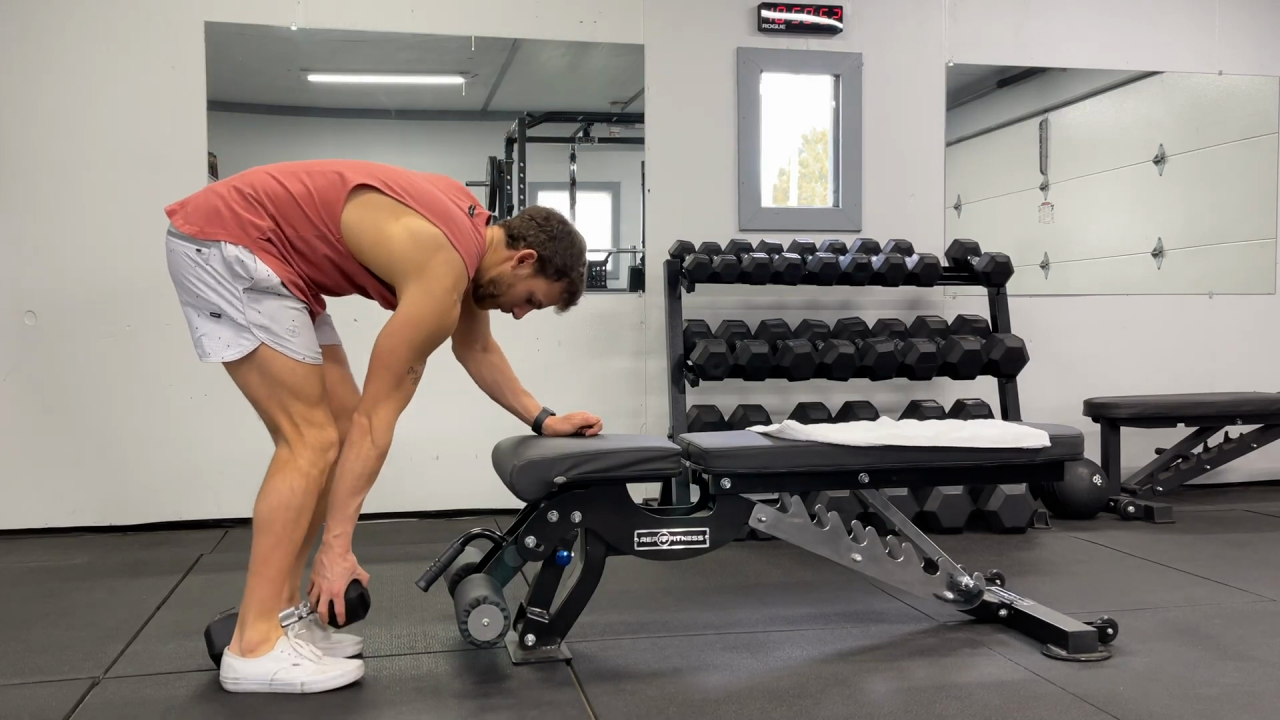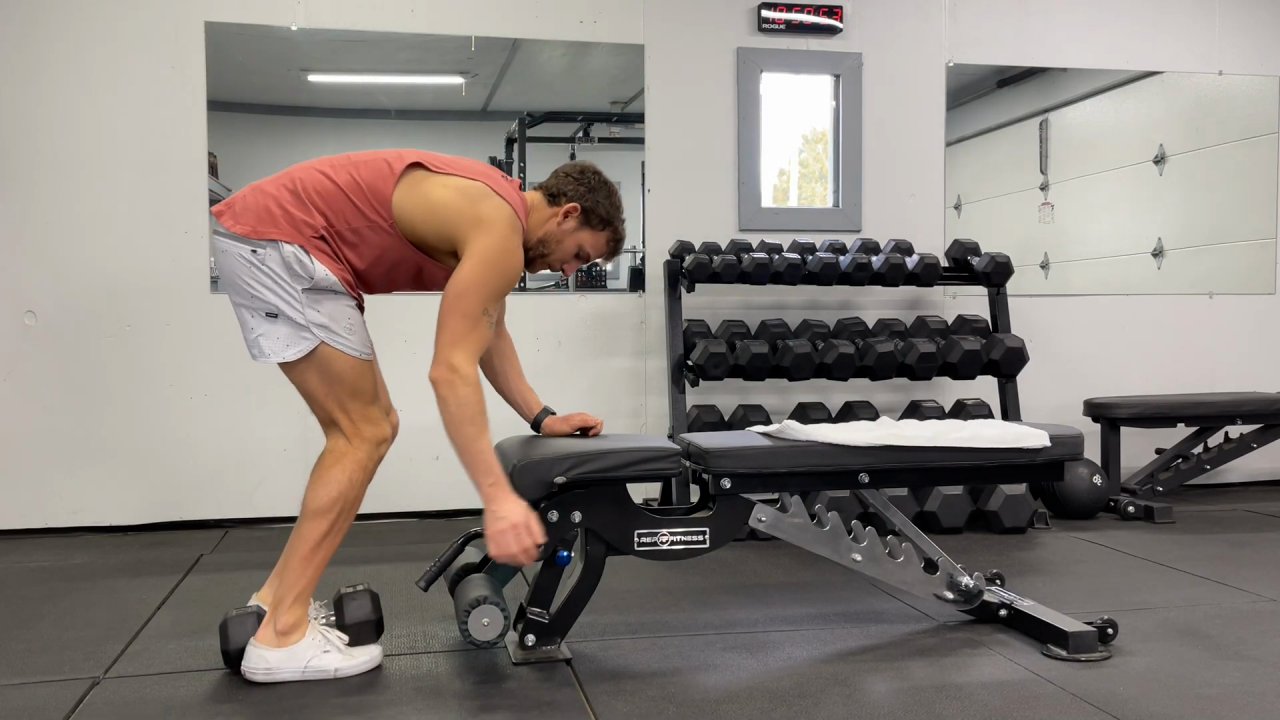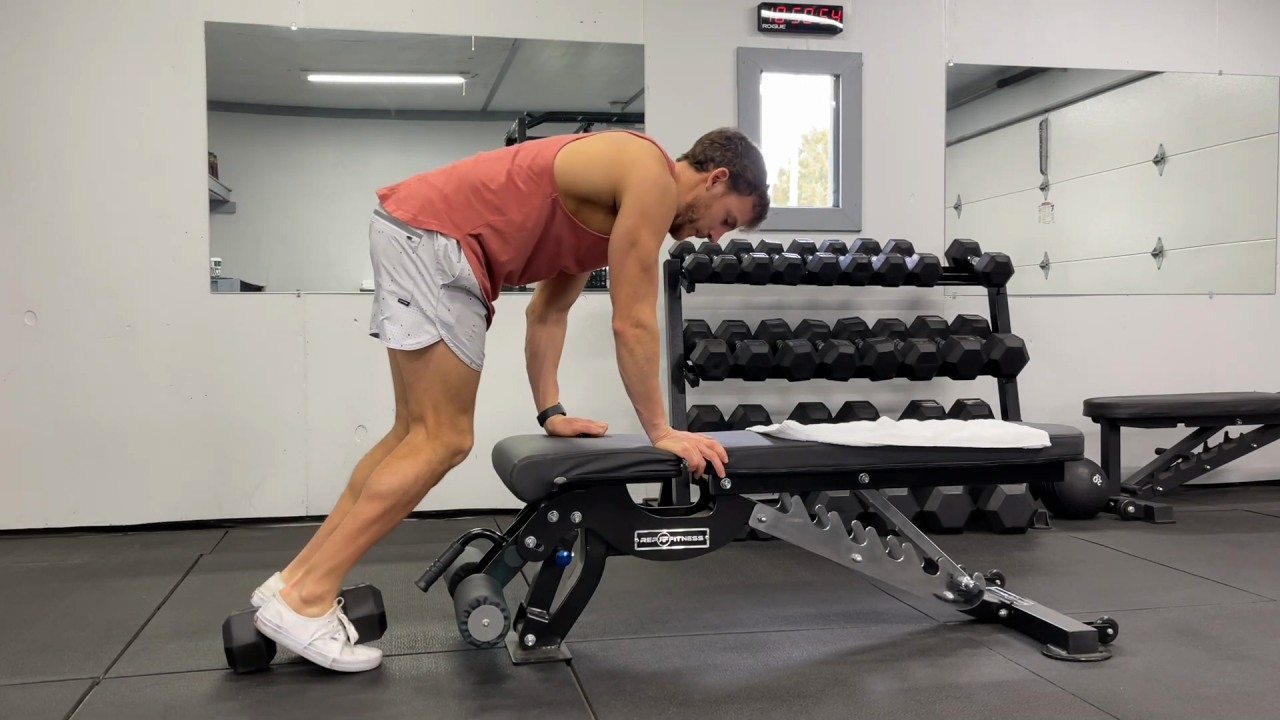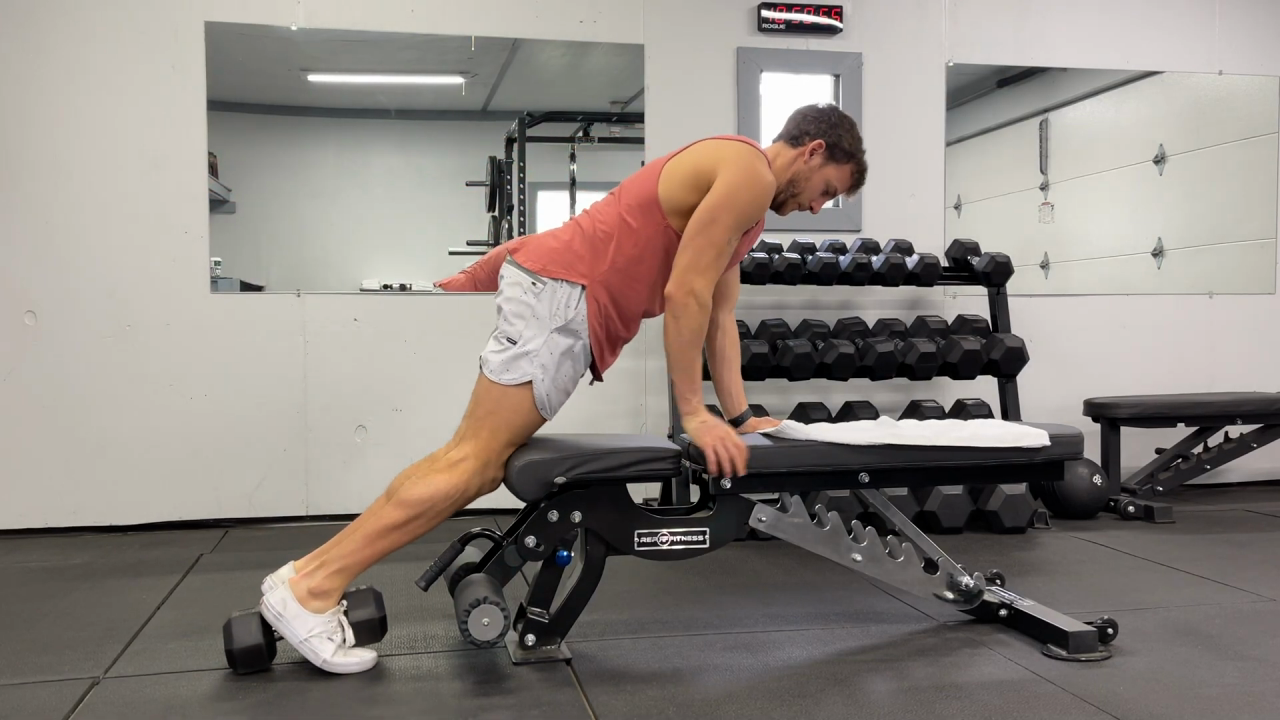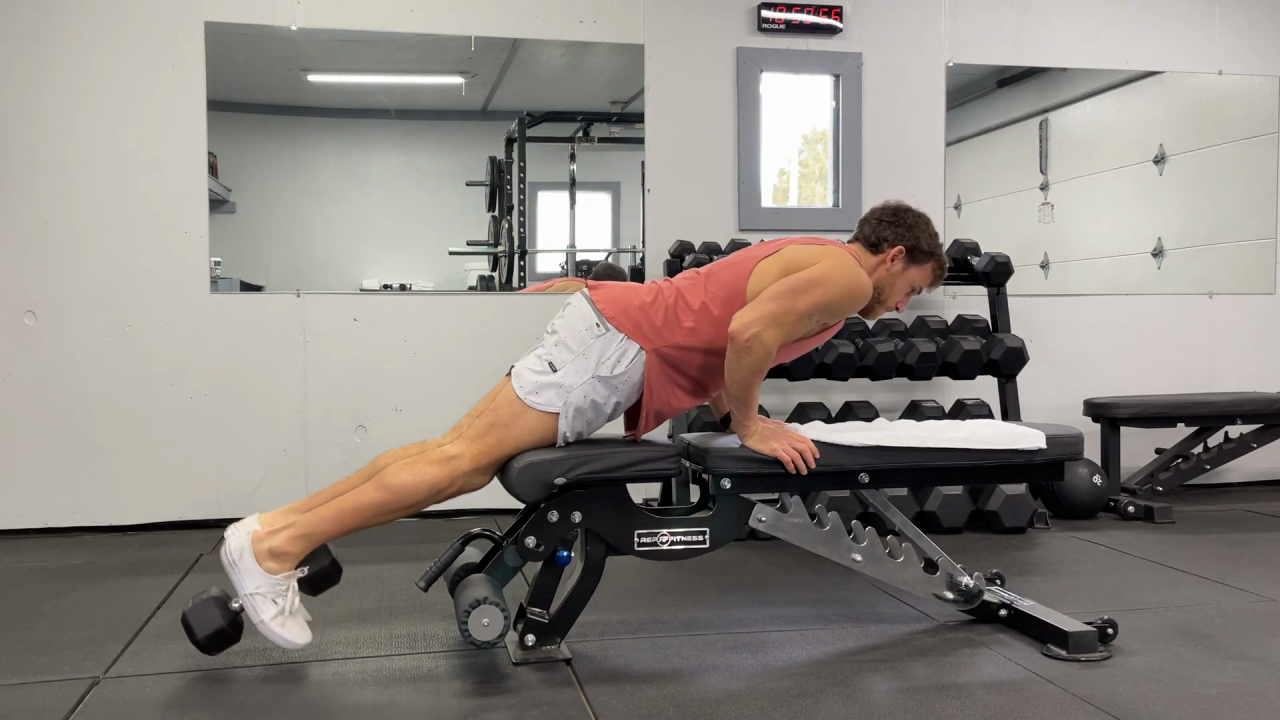
dt=1s
person 1, frame 1
left shoulder: (470, 225)
right shoulder: (441, 277)
left elbow: (476, 347)
right elbow: (376, 421)
left wrist: (541, 418)
right wrist: (338, 547)
left hip: (247, 243)
right hip: (225, 241)
left knee: (340, 418)
right knee: (311, 442)
left ankle: (275, 605)
right ankle: (255, 646)
person 1, frame 2
left shoulder: (497, 208)
right shoulder: (499, 232)
left elbow: (488, 336)
right elbow: (452, 370)
left wrist: (541, 417)
right wrist: (497, 497)
left hip: (266, 237)
right hip: (276, 241)
left knee: (367, 429)
right knee: (364, 434)
left ankle: (277, 599)
right ankle: (282, 636)
person 1, frame 3
left shoulder: (613, 199)
right shoulder: (653, 178)
left elbow: (548, 314)
right elbow: (632, 322)
left wrist: (550, 412)
right wrist: (660, 432)
left hip: (417, 232)
right hip: (431, 235)
left knee: (417, 434)
right knee: (444, 440)
left ankle: (297, 580)
right ankle: (304, 602)
person 1, frame 4
left shoulder: (738, 187)
right shoulder: (749, 173)
left elbow: (719, 315)
right elbow: (686, 293)
left wrist: (741, 417)
right wrist: (692, 413)
left hip: (558, 290)
right hip: (561, 292)
left knee: (478, 463)
right knee: (476, 462)
left ankle: (313, 575)
right ankle: (310, 590)
person 1, frame 5
left shoulder: (810, 258)
right shoulder: (847, 277)
right elbow: (749, 333)
left wrist: (738, 415)
right wrist: (749, 427)
left hip: (615, 332)
right hip: (617, 344)
left knee: (462, 457)
right knee: (464, 458)
left ankle: (279, 528)
right ankle: (273, 547)
